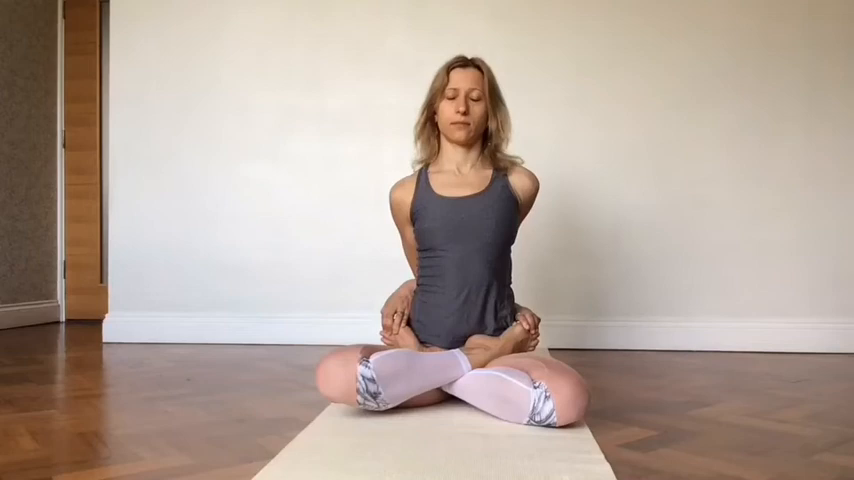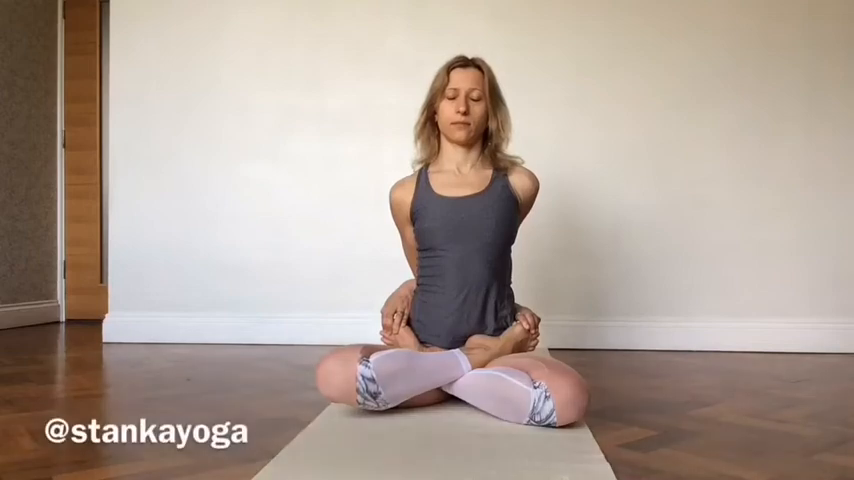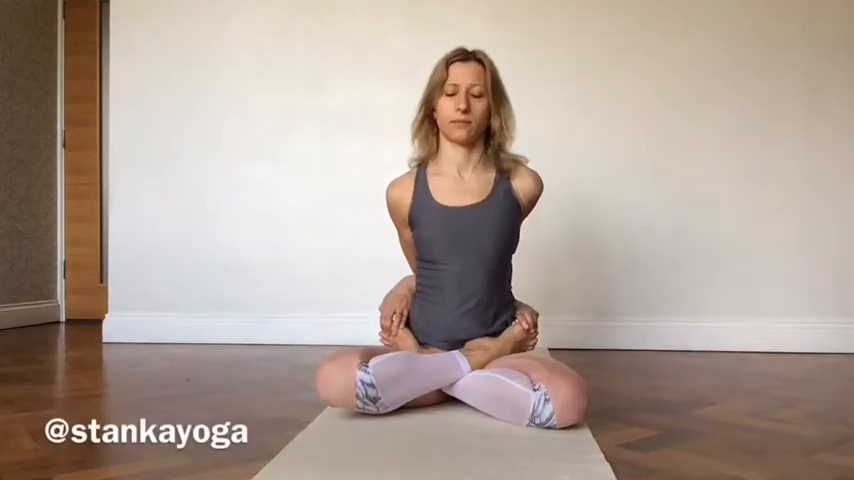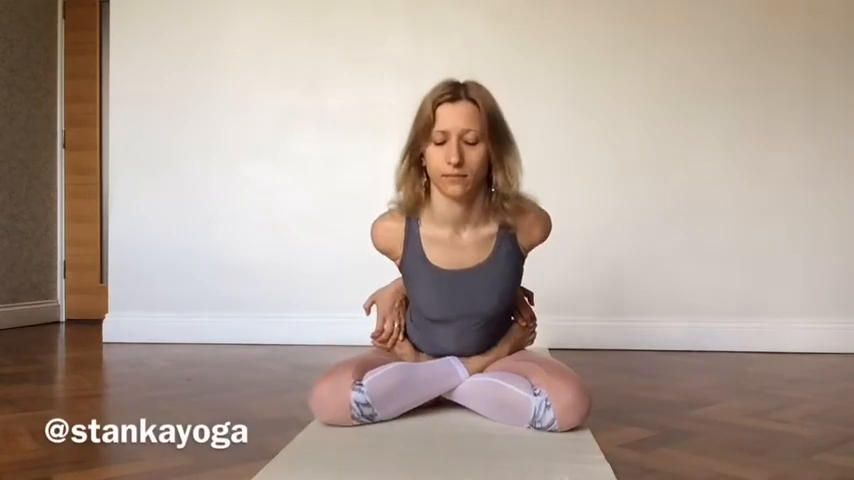
dt=1s
person 1, frame 1
left shoulder: (519, 184)
right shoulder: (406, 193)
left hip: (497, 342)
right hip: (422, 342)
left knee: (570, 399)
right knee: (333, 375)
left ankle: (420, 373)
right ankle: (479, 359)
person 1, frame 2
left shoulder: (519, 184)
right shoulder: (406, 193)
left hip: (497, 342)
right hip: (424, 344)
left knee: (569, 398)
right knee: (333, 374)
left ankle: (426, 374)
right ankle: (478, 358)
person 1, frame 3
left shoulder: (522, 184)
right shoulder: (403, 192)
left hip: (498, 346)
right hip: (423, 345)
left knee: (569, 401)
right knee: (333, 379)
left ankle: (423, 375)
right ankle: (475, 367)
person 1, frame 4
left shoulder: (528, 224)
right shoulder: (391, 230)
left hip: (496, 355)
right hip: (415, 354)
left knee: (571, 404)
right knee: (326, 399)
left ankle: (424, 379)
right ankle: (460, 373)
